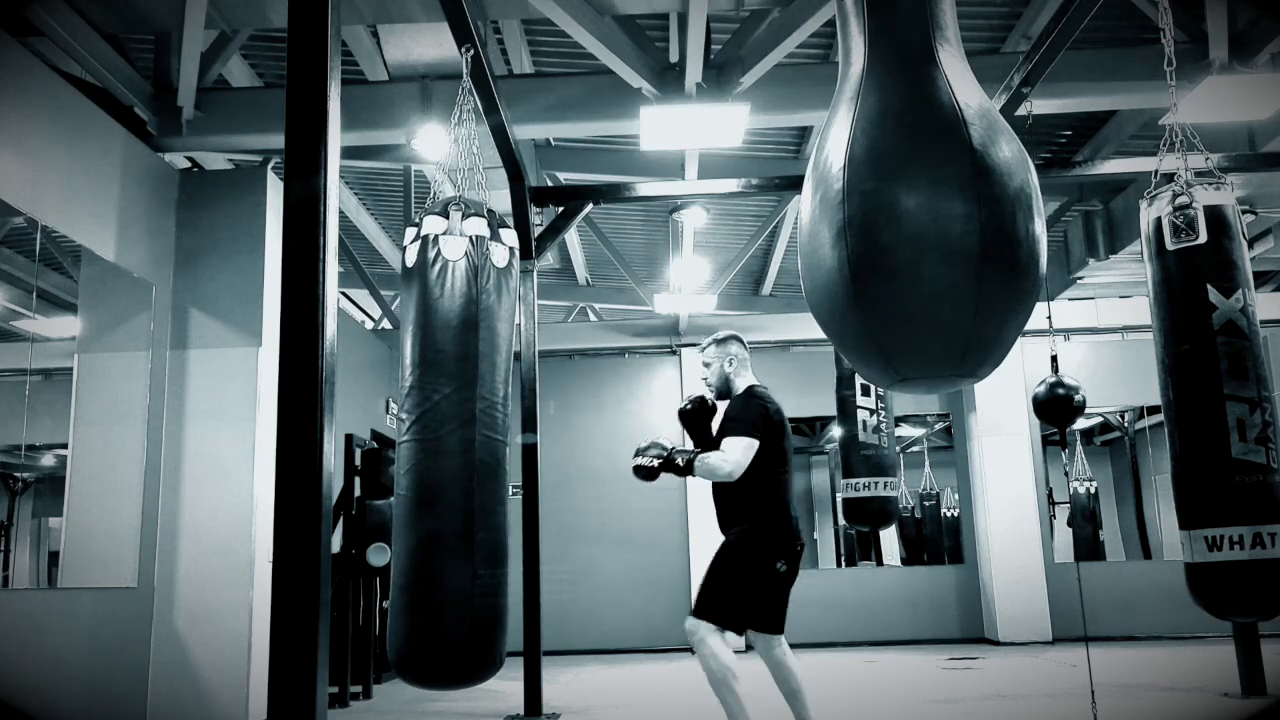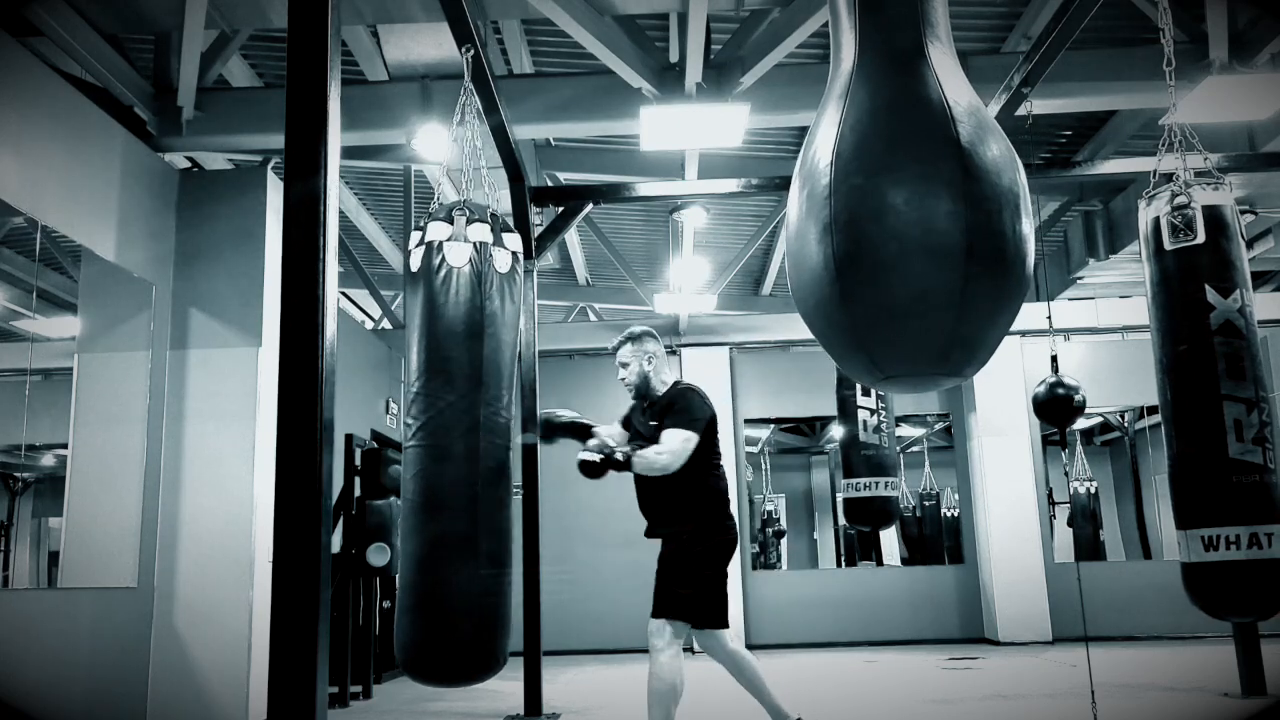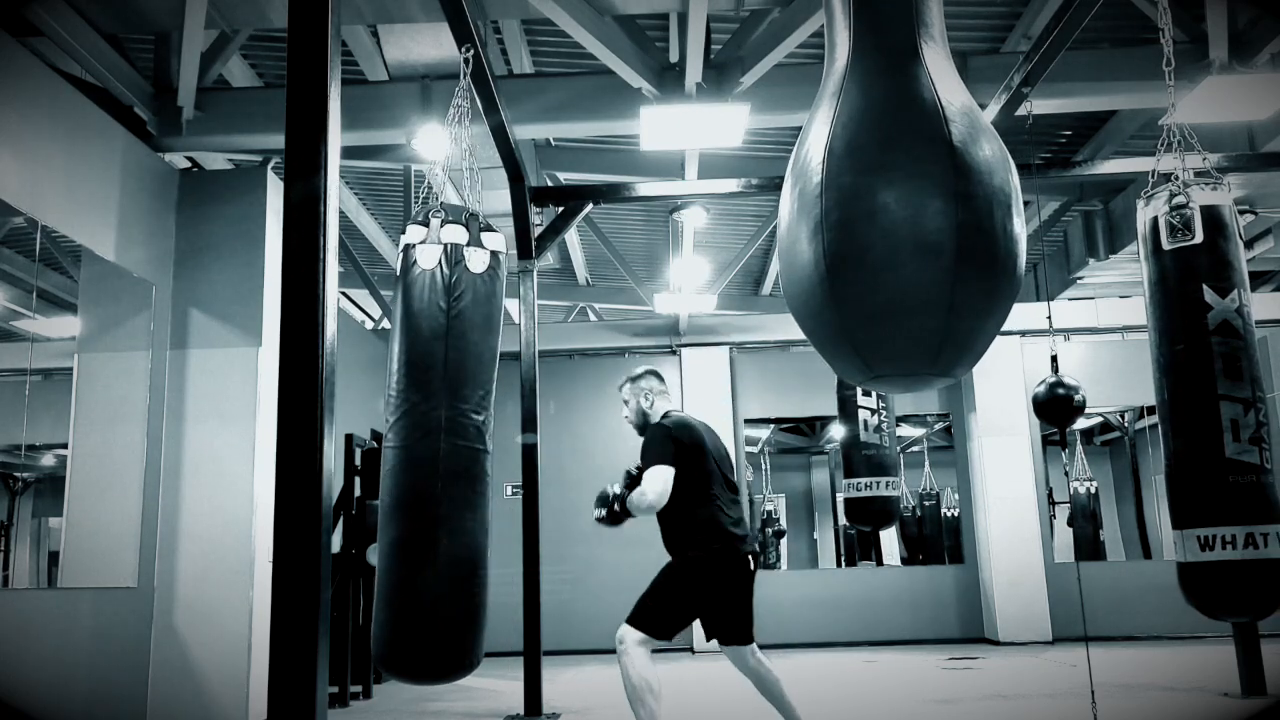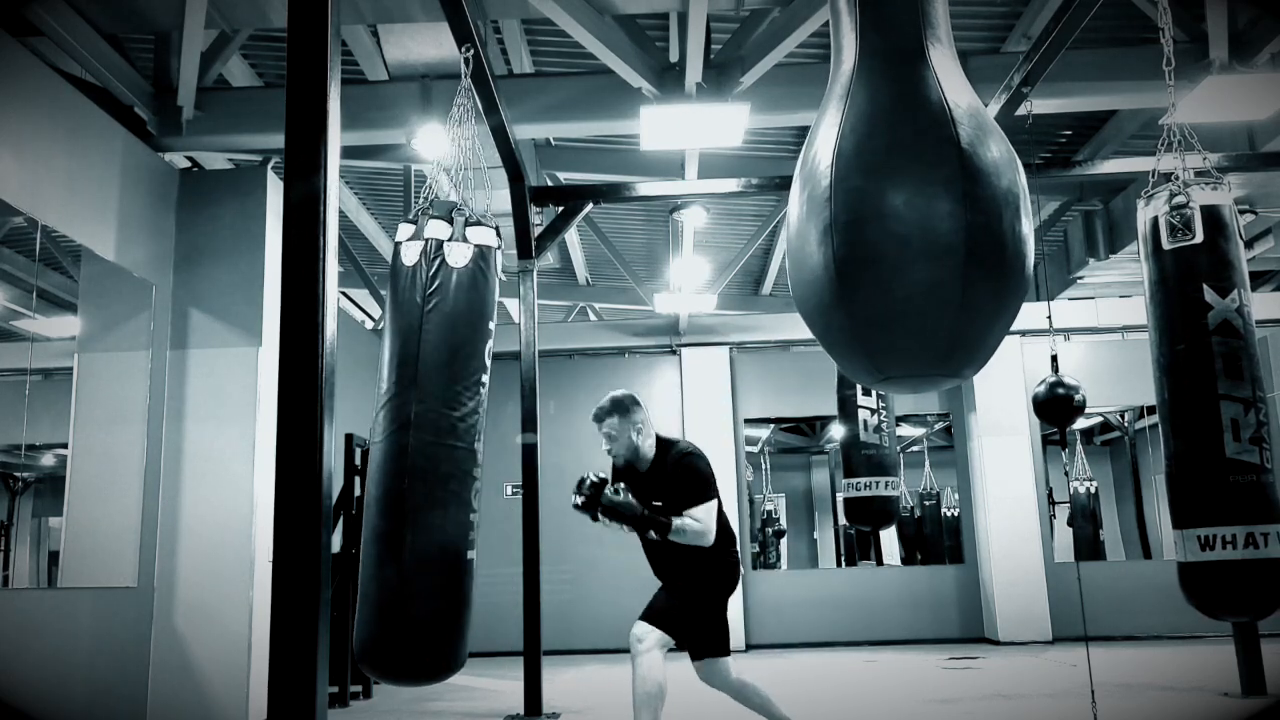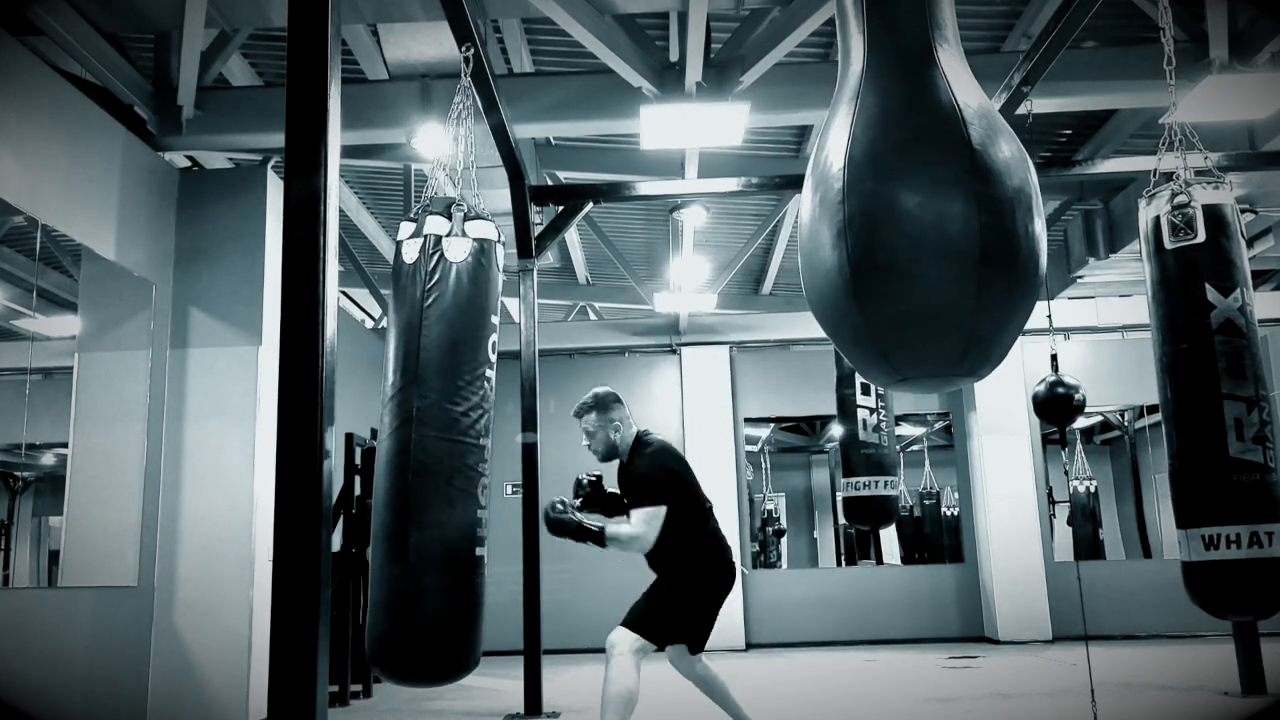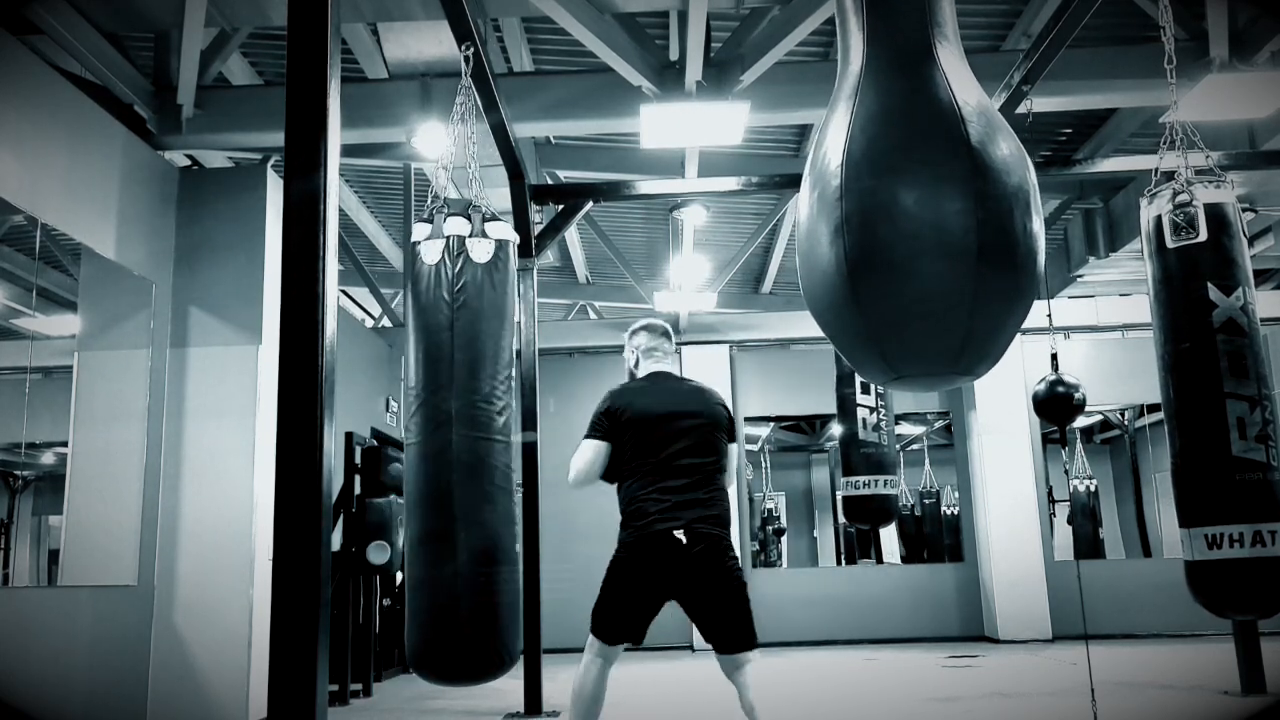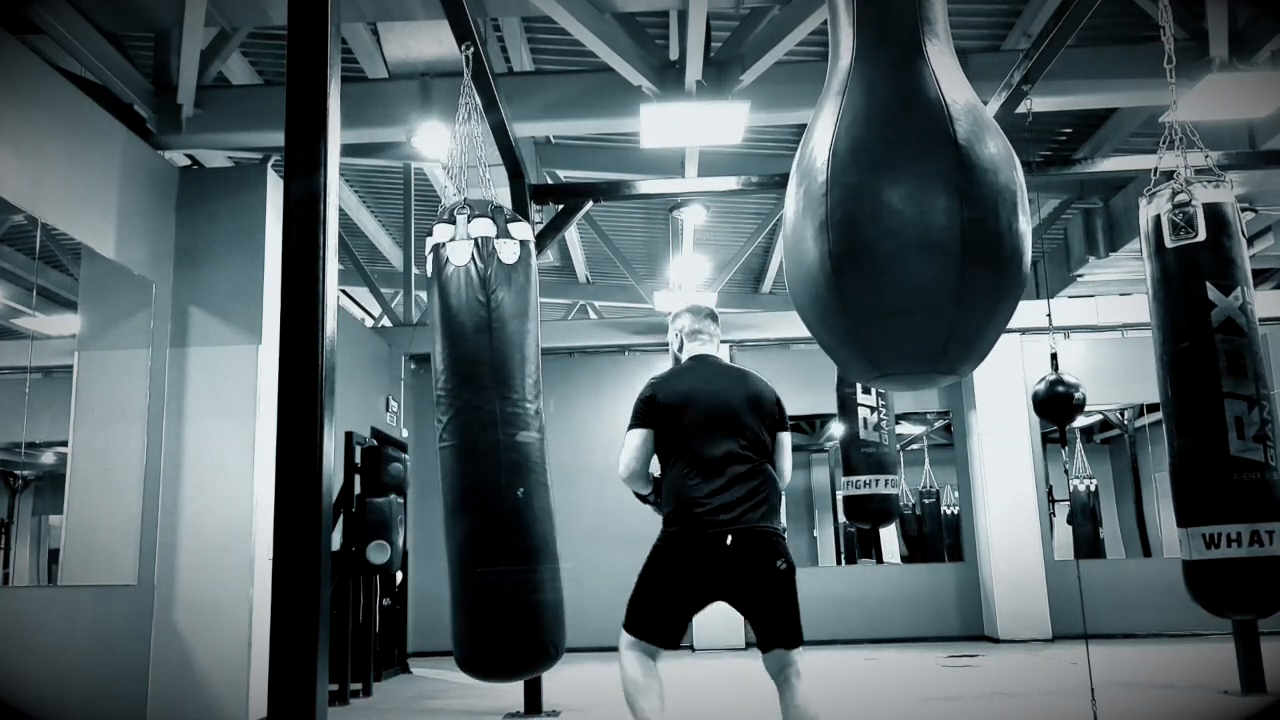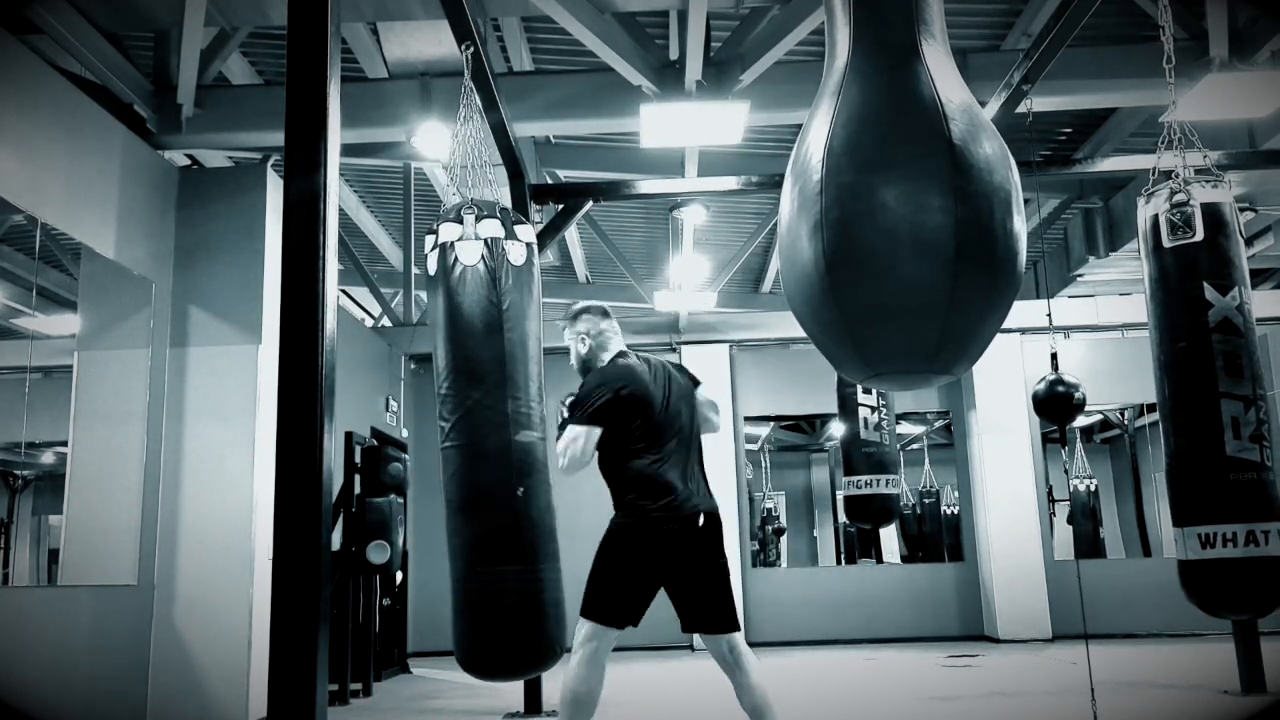
dt=0.5s
person 1, frame 1
left shoulder: (750, 404)
right shoulder: (756, 404)
left elbow: (728, 467)
right elbow: (728, 463)
left wrist: (674, 458)
right wrist: (701, 435)
left hip: (756, 537)
right hip: (780, 541)
left knee: (704, 630)
right knee: (768, 641)
person 1, frame 2
left shoulder: (685, 399)
right shoulder: (644, 407)
left elbow: (668, 458)
right elbow: (612, 440)
left wrist: (619, 456)
left hip: (698, 534)
right hip: (684, 534)
left knee: (663, 634)
right knee: (713, 638)
person 1, frame 3
left shoulder: (663, 430)
right shoulder: (699, 432)
left elbow: (654, 498)
left wrist: (619, 504)
left hip: (705, 557)
right hip: (736, 555)
left knee: (631, 641)
right knee: (741, 651)
person 1, frame 4
left shoulder: (685, 461)
right shoulder: (626, 465)
left elbow: (704, 534)
right elbow: (624, 515)
left wrist: (641, 518)
right wrist: (604, 502)
left hip: (709, 572)
right hip: (683, 575)
left knee: (645, 640)
right knee: (714, 672)
person 1, frame 5
left shoulder: (651, 460)
right shoulder: (635, 455)
left elbow: (640, 536)
right elbow: (640, 512)
left wrist: (580, 526)
right wrist: (601, 498)
left hip: (700, 572)
right hip: (694, 571)
left knee: (623, 646)
right knee: (684, 659)
person 1, frame 6
left shoulder: (618, 402)
right shoulder: (713, 402)
left elbow: (580, 476)
left wrist: (614, 468)
left hip: (647, 543)
right hip: (712, 543)
left knee: (599, 654)
right knee: (739, 665)
person 1, frame 7
left shoulder: (659, 390)
right shoulder: (761, 389)
left elbow: (629, 472)
right elbow: (782, 474)
left wrist: (653, 489)
left hip: (688, 540)
right hip: (762, 542)
left knee: (637, 648)
right knee: (787, 670)
person 1, frame 8
left shoulder: (603, 382)
right shoulder: (669, 371)
left elbow: (571, 459)
right elbow: (712, 419)
left wrist: (567, 424)
left hip: (645, 524)
right hip: (699, 523)
left knee: (590, 644)
right knee: (730, 649)
